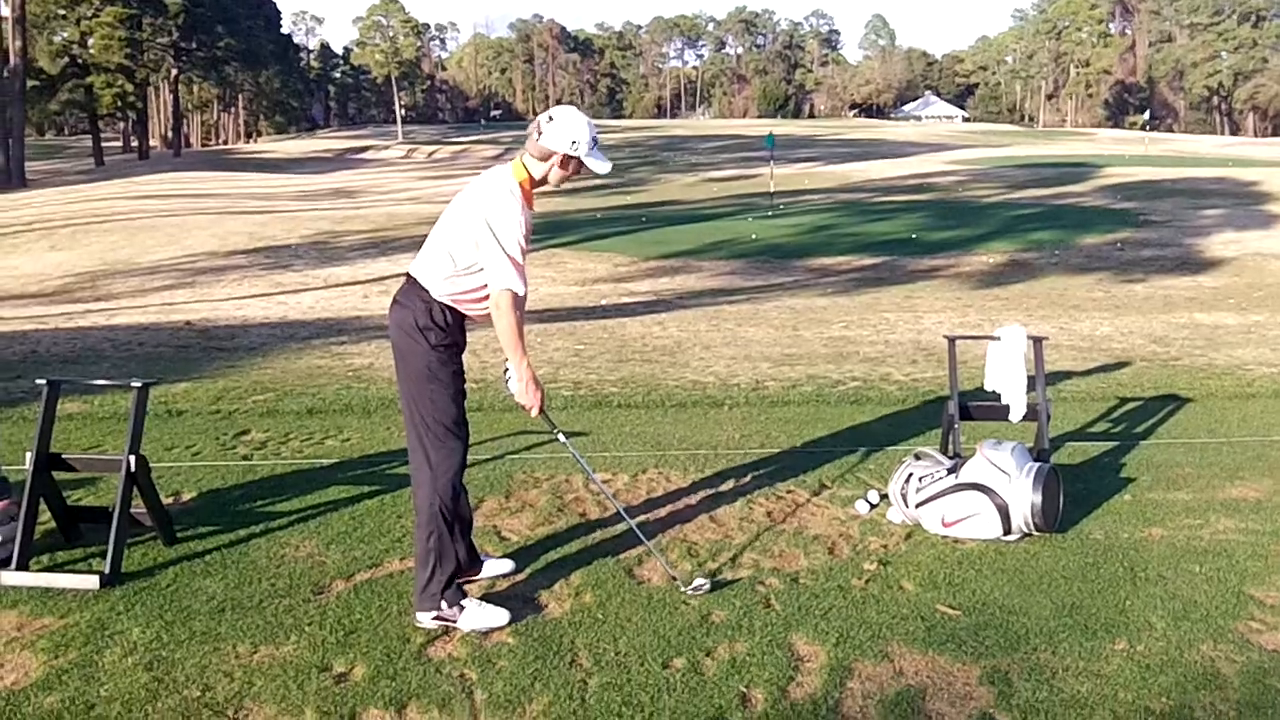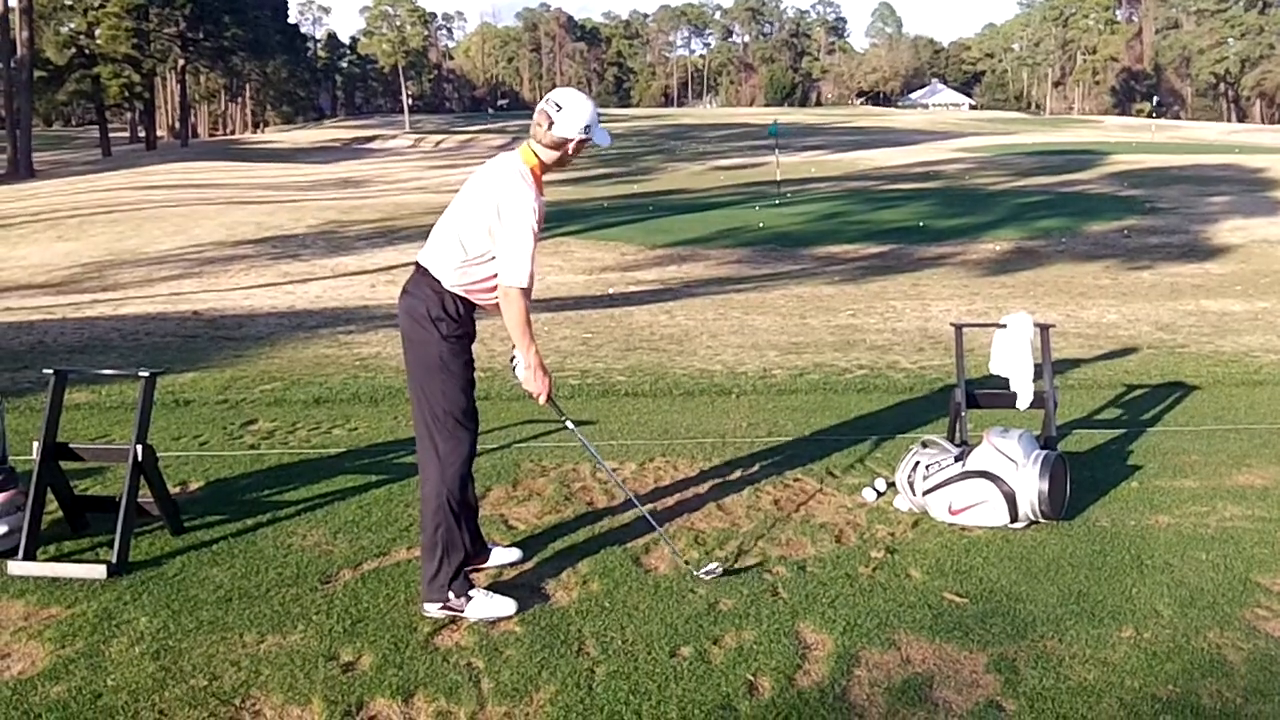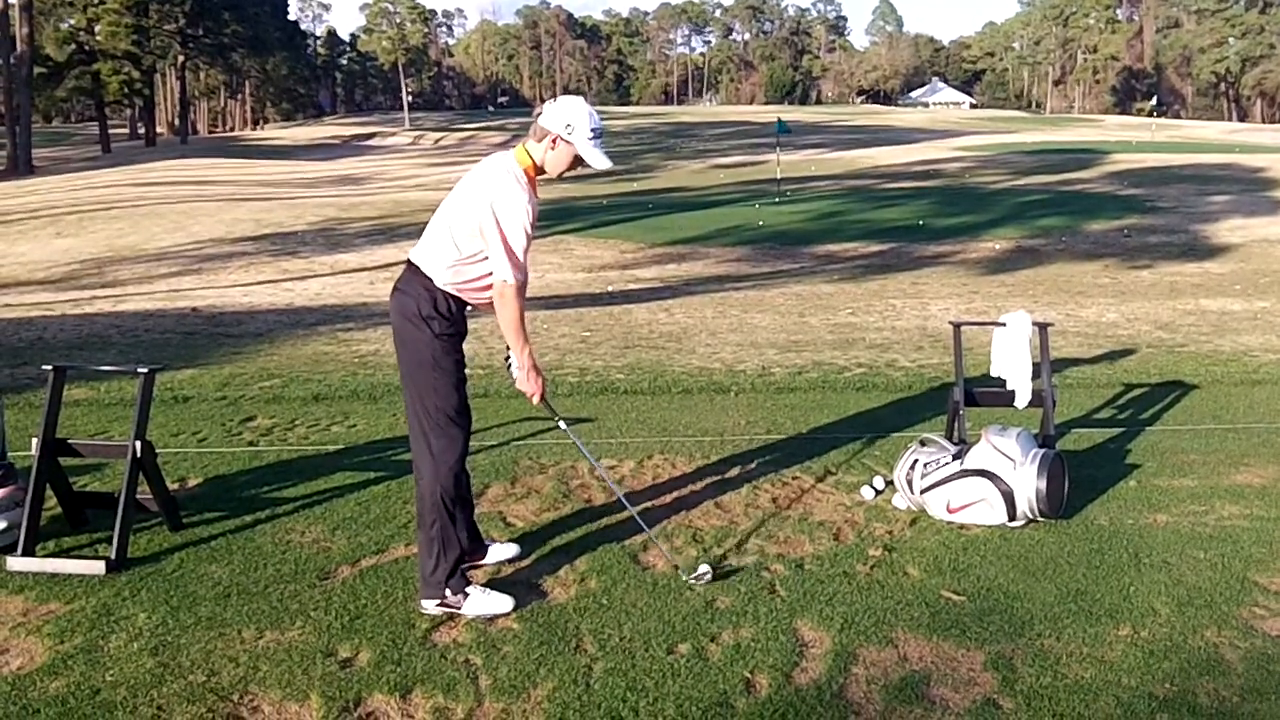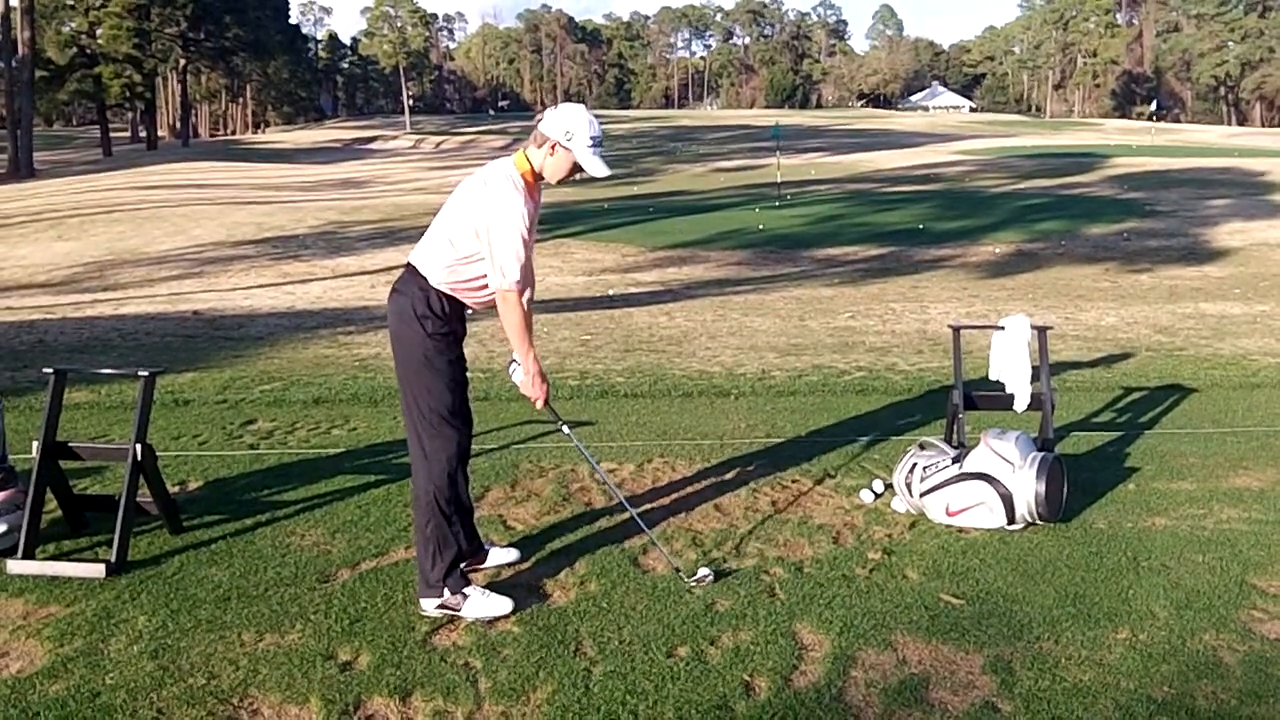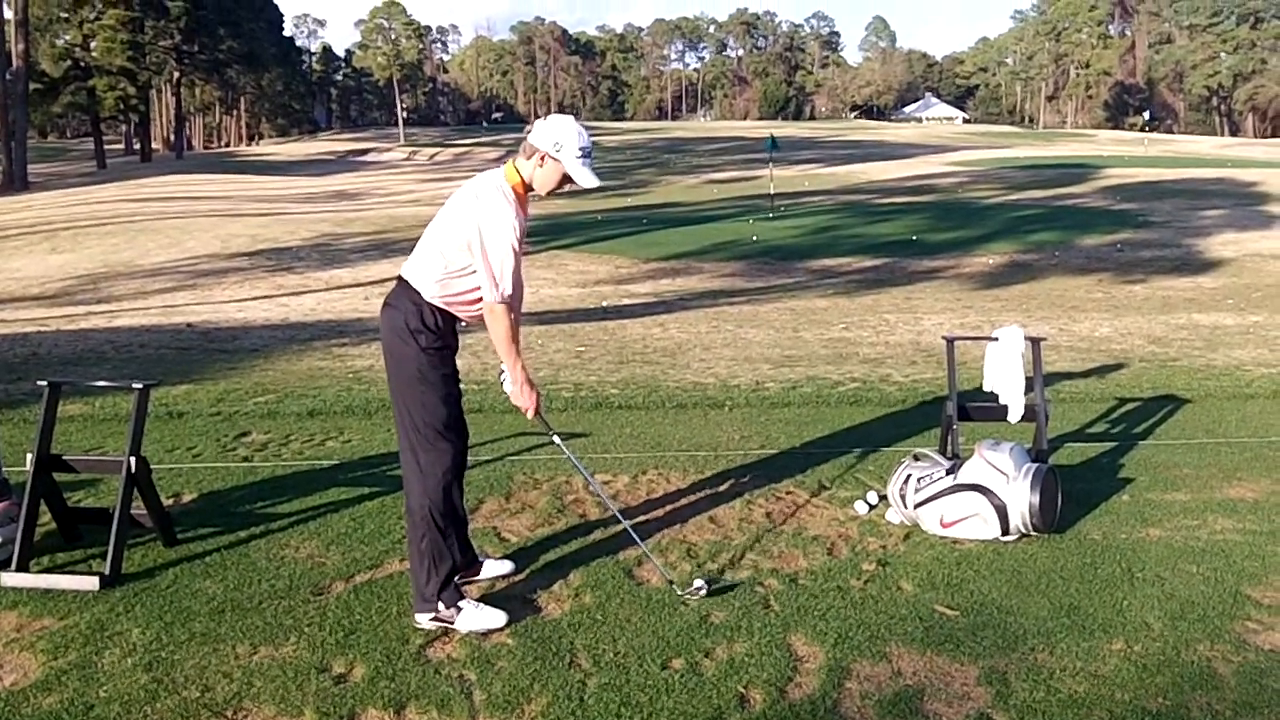
dt=0.7s
person 1, frame 1
left shoulder: (505, 183)
right shoulder: (507, 203)
left elbow: (506, 289)
right elbow: (503, 299)
left wrist: (518, 361)
right wrist: (524, 373)
left hip: (432, 316)
right hip: (427, 321)
left knee: (449, 446)
right knee: (440, 454)
left ankle: (459, 557)
right ankle: (438, 598)
person 1, frame 2
left shoulder: (511, 167)
right shoulder: (521, 193)
left elbow: (513, 278)
right elbow: (512, 289)
left wrist: (525, 349)
right wrist: (532, 362)
left hip: (439, 303)
right hip: (437, 310)
left knee: (459, 434)
right knee: (448, 443)
left ankle: (467, 545)
right ankle: (445, 588)
person 1, frame 3
left shoulder: (505, 169)
right shoulder: (514, 193)
left elbow: (512, 276)
right elbow: (505, 289)
left wrist: (520, 351)
right wrist: (526, 362)
left hip: (433, 304)
right hip: (428, 309)
left knee: (453, 433)
right knee: (441, 443)
left ankle: (464, 542)
right ankle: (443, 586)
person 1, frame 4
left shoulder: (519, 182)
right shoulder: (509, 197)
left elbow: (520, 279)
right elbow: (508, 292)
left wrist: (525, 353)
right wrist: (530, 365)
left hip: (436, 308)
right hip: (423, 309)
left knee: (455, 433)
right knee: (438, 443)
left ankle: (463, 545)
right ankle: (441, 585)
person 1, frame 5
left shoulder: (501, 191)
right shoulder: (499, 207)
left elbow: (506, 294)
right elbow: (496, 304)
left wrist: (515, 366)
right wrist: (518, 376)
left hip: (427, 321)
right hip: (417, 323)
left knee: (451, 445)
right knee: (433, 456)
left ankle: (457, 558)
right ankle: (435, 599)
